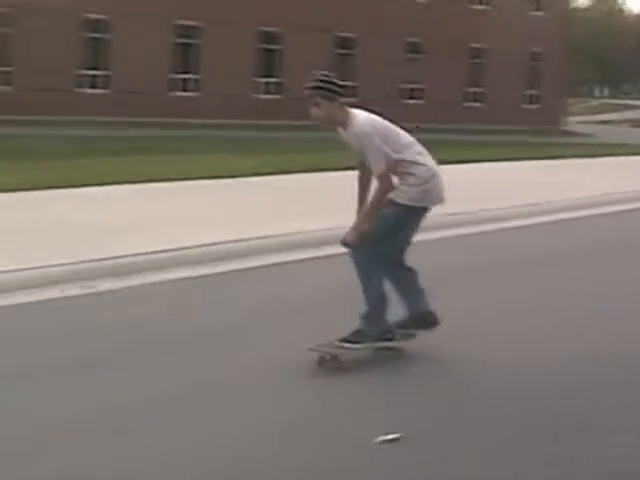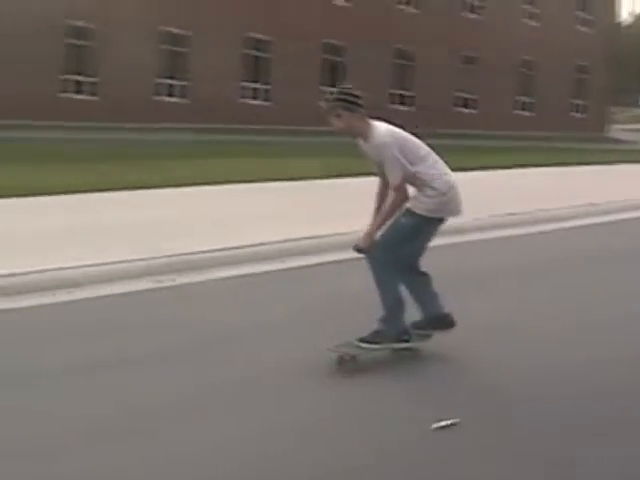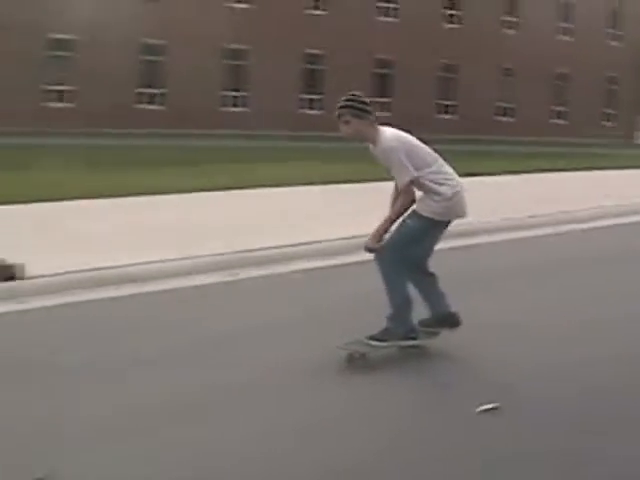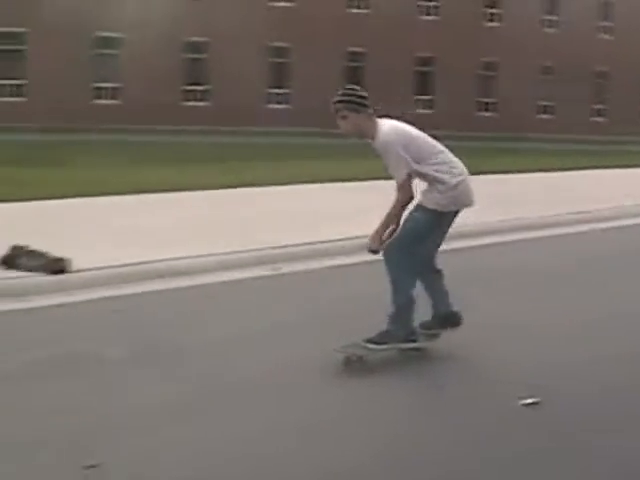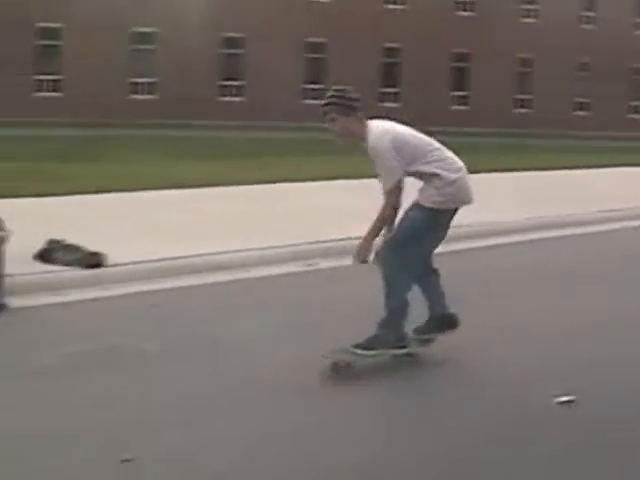
dt=0.1s
person 1, frame 1
left shoulder: (363, 129)
right shoulder: (347, 127)
left elbow: (385, 183)
right elbow: (365, 171)
left wrist: (358, 226)
right wrist: (361, 216)
left hip: (419, 185)
right hip: (414, 184)
left knee: (365, 248)
right knee: (385, 253)
right ankle: (421, 313)
person 1, frame 2
left shoulder: (383, 140)
right shoulder: (367, 138)
left elbow: (399, 194)
right elbow: (385, 182)
left wrist: (371, 232)
right wrist: (375, 225)
left hip: (436, 197)
right hip: (433, 195)
left knee: (380, 254)
right knee: (400, 258)
left ankle: (394, 328)
right ankle: (436, 315)
person 1, frame 3
left shoulder: (389, 145)
right shoulder: (380, 141)
left elbow: (407, 198)
right elbow: (400, 189)
left wrist: (379, 233)
right wrist: (388, 226)
left hip: (441, 200)
right hip: (440, 197)
left knee: (389, 255)
right knee: (411, 257)
left ankle: (400, 327)
right ankle: (442, 313)
person 1, frame 4
left shoulder: (387, 138)
right shoulder: (383, 130)
left elbow: (406, 193)
right elbow: (404, 182)
left wrist: (380, 231)
right wrist: (395, 223)
left hip: (448, 190)
right hip: (448, 187)
left knee: (398, 253)
right knee: (417, 253)
left ankle: (401, 328)
right ankle: (444, 312)
person 1, frame 5
left shoulder: (379, 141)
right shoulder: (378, 131)
left elbow: (393, 201)
right elbow: (393, 191)
left wrist: (367, 242)
right wrist: (389, 233)
left hip: (447, 188)
right hip: (451, 183)
left knee: (395, 255)
right knee: (413, 253)
right ankle: (441, 315)
